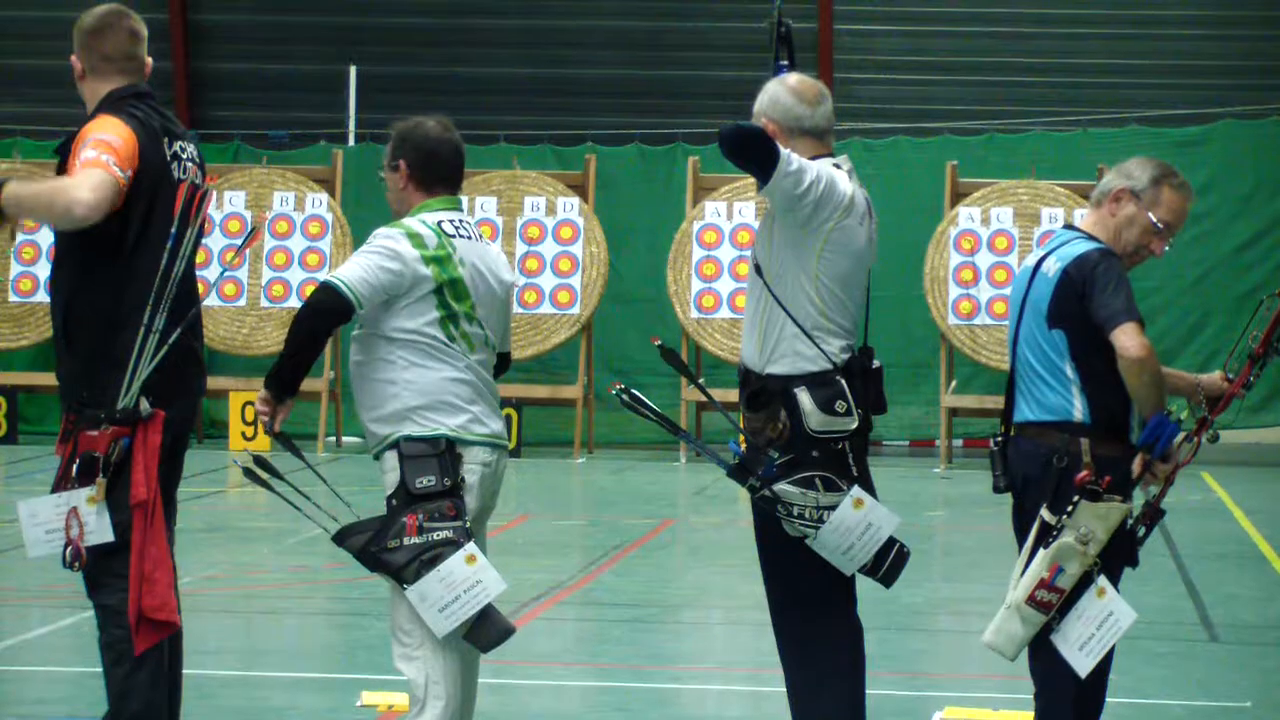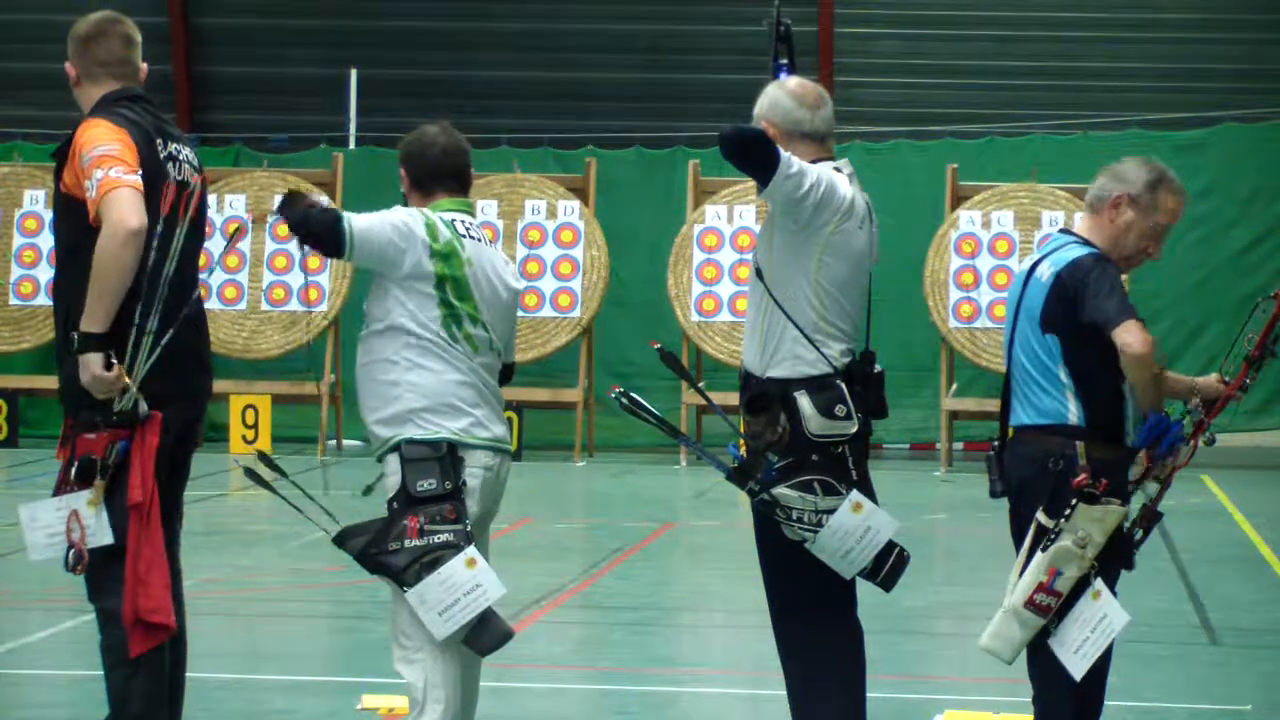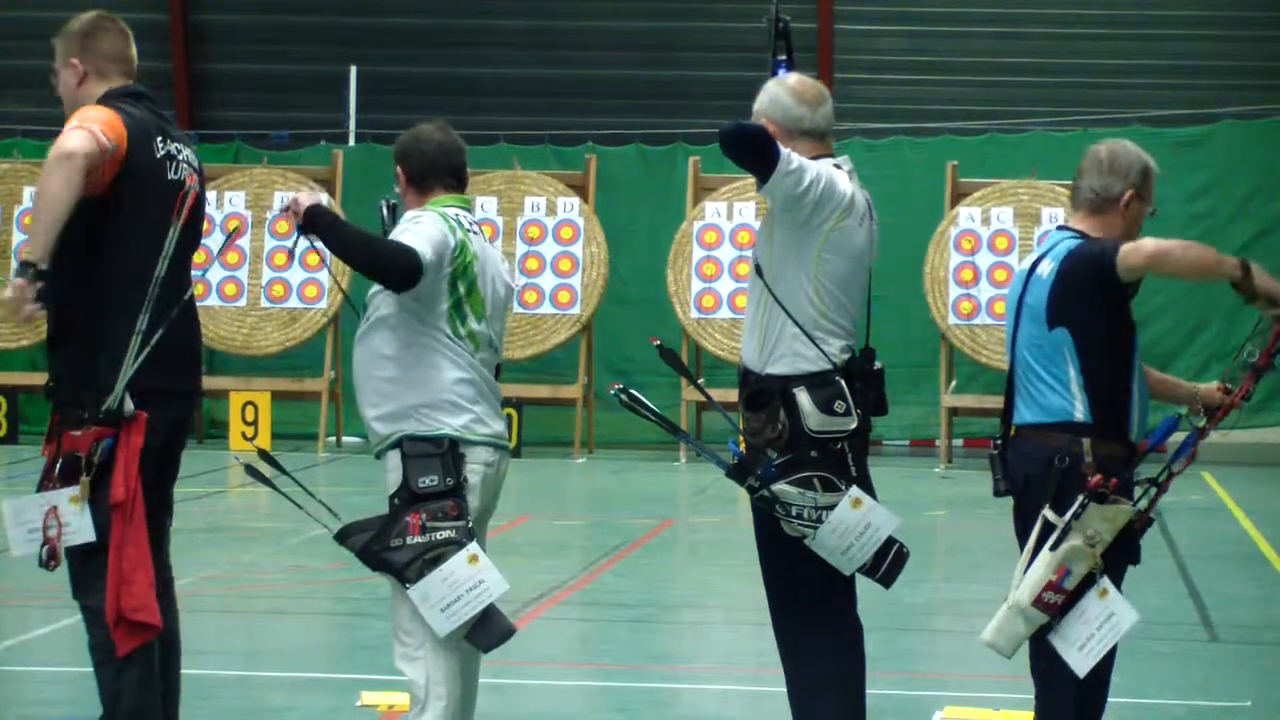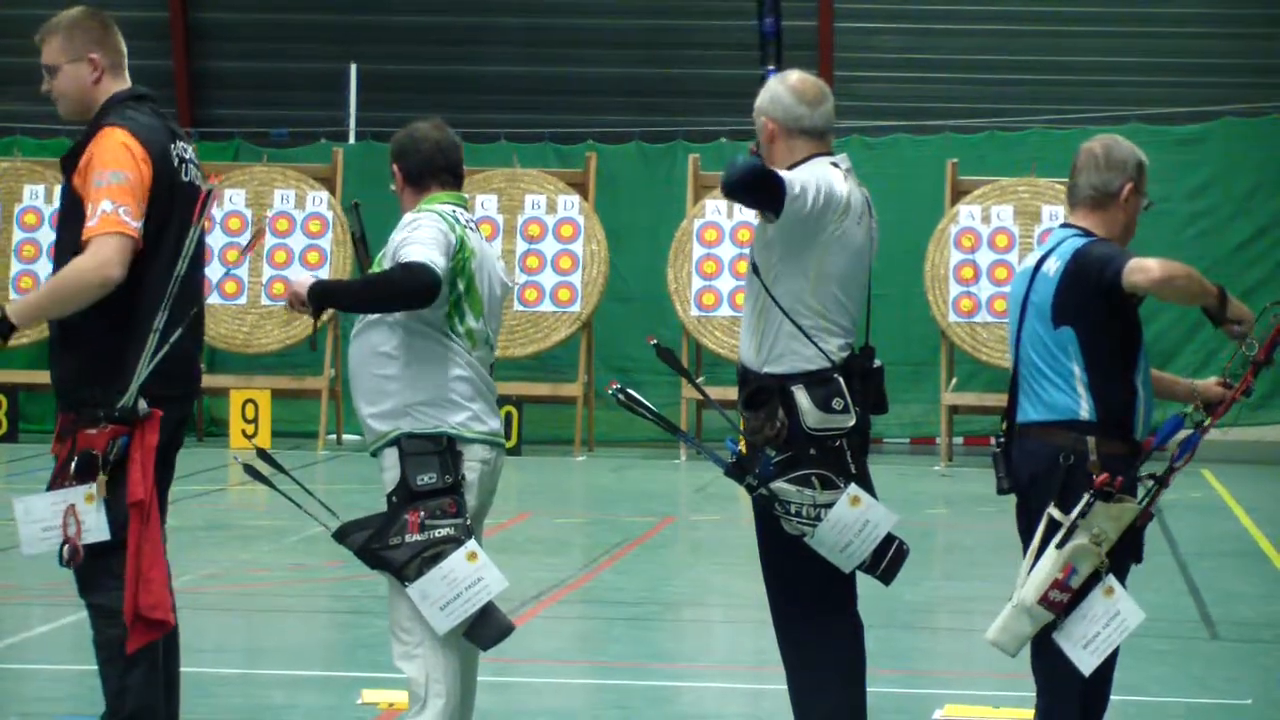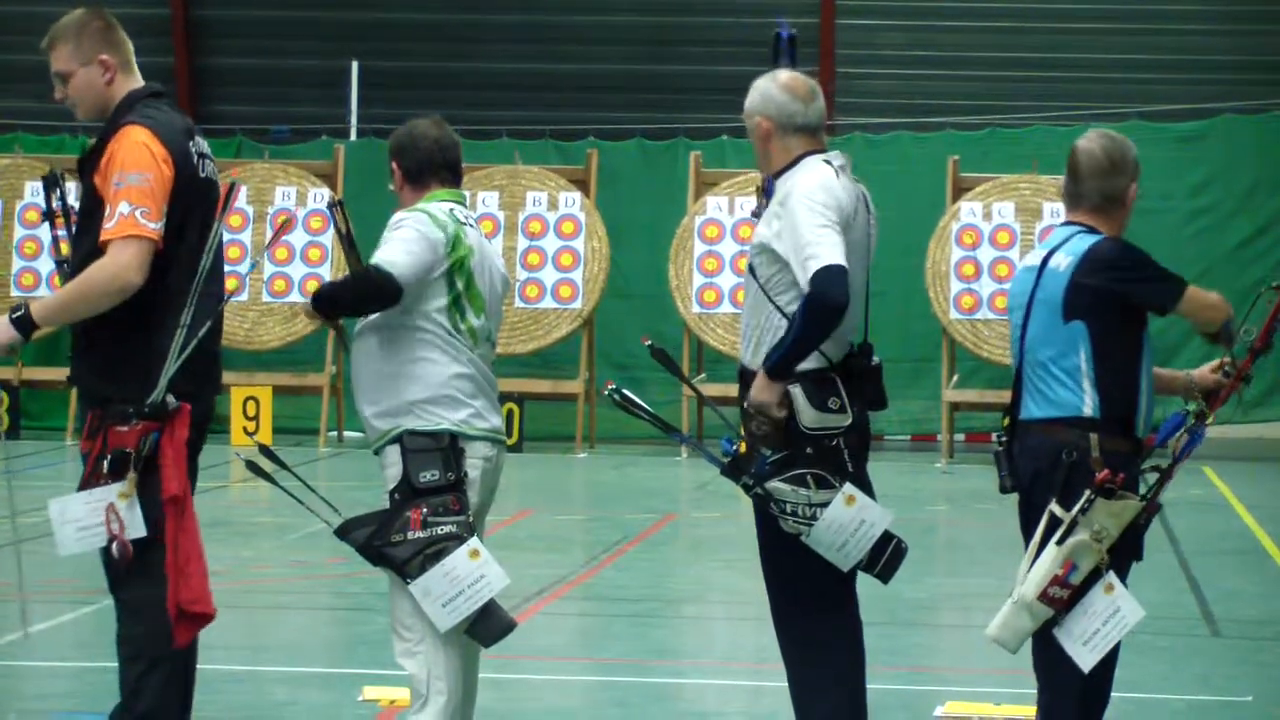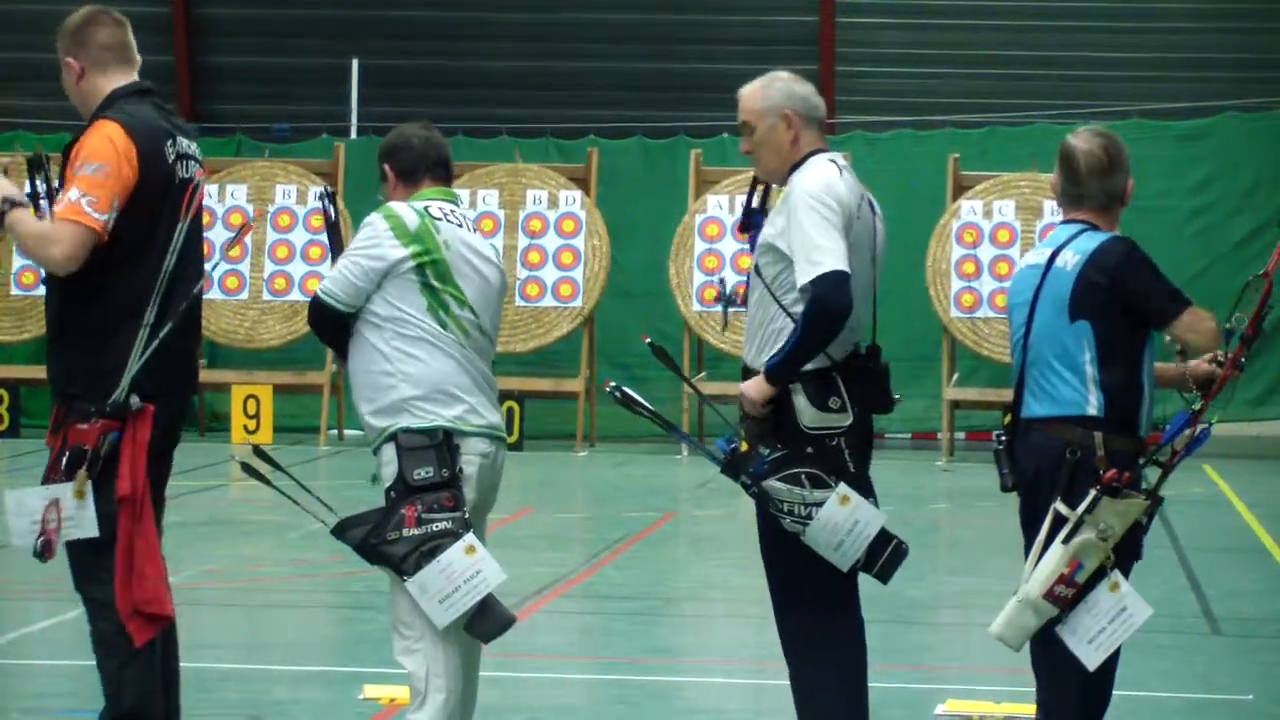
dt=0.7s
person 1, frame 1
left shoulder: (112, 130)
right shoulder: (174, 136)
left elbow: (83, 202)
left hip: (119, 385)
right hip: (165, 378)
left knee: (118, 568)
right knee: (145, 559)
person 1, frame 2
left shoulder: (100, 134)
right shoulder: (173, 141)
left elbow: (126, 225)
left wrist: (90, 340)
left hip: (123, 388)
right hip: (175, 381)
left knee: (120, 572)
right knee: (152, 564)
person 1, frame 3
left shoulder: (105, 121)
right shoulder: (173, 142)
left elbow: (70, 158)
left hip: (110, 389)
right hip: (162, 382)
left knee: (106, 572)
right knee: (142, 562)
person 1, frame 4
left shoulder: (117, 140)
right shoulder: (166, 136)
left elbow: (105, 265)
left hip: (117, 395)
right hip: (153, 385)
left knee: (113, 574)
right knee: (138, 565)
person 1, frame 5
left shoulder: (137, 139)
right shoulder: (179, 132)
left elbow: (126, 268)
right wrist: (84, 233)
left hip: (143, 394)
right hip: (166, 385)
left knee: (141, 570)
right knee: (155, 565)
person 1, frame 6
left shoulder: (110, 135)
right shoulder: (176, 135)
left elbow: (62, 251)
right wrist: (67, 197)
left hip: (110, 387)
right hip: (157, 379)
left knee: (108, 567)
right knee: (132, 559)
person 2, frame 1
left shoulder: (814, 187)
right shoulder: (840, 189)
left elbow: (736, 143)
left wrist: (765, 134)
left hip: (802, 415)
right hip: (813, 406)
left knee: (812, 596)
right knee: (809, 591)
person 2, frame 2
left shoulder: (817, 192)
right shoulder: (843, 193)
left elbow: (737, 143)
left wrist: (765, 139)
left hip: (803, 422)
right hip: (814, 412)
left knee: (813, 601)
right knee: (810, 597)
person 2, frame 3
left shoulder: (816, 188)
right shoulder: (843, 190)
left elbow: (737, 140)
left wrist: (765, 135)
left hip: (803, 420)
right hip: (816, 409)
left knee: (813, 598)
right knee: (810, 594)
person 2, frame 4
left shoulder: (816, 189)
right shoulder: (841, 186)
left elbow: (746, 181)
left wrist: (749, 170)
left hip: (802, 418)
right hip: (816, 408)
left knee: (812, 593)
right knee: (812, 590)
person 2, frame 5
left shoulder: (806, 188)
right shoulder: (840, 183)
left elbow: (827, 294)
left wrist: (772, 372)
left hip: (802, 412)
left knee: (808, 589)
right knee: (819, 588)
person 2, frame 6
left shoulder: (812, 185)
right shoulder: (844, 184)
left elbow: (829, 300)
left wrist: (771, 376)
left hip: (808, 415)
left knee: (810, 589)
right knee: (820, 586)
person 3, frame 1
left shoulder: (405, 241)
right shoulder: (489, 252)
left elbow: (323, 308)
left wrist: (279, 386)
right hip: (476, 450)
left knee: (425, 622)
person 3, frame 2
left shoulder: (414, 232)
right shoulder: (497, 259)
left elbow: (323, 228)
left wrist: (295, 202)
right hip: (480, 452)
left knee: (425, 622)
person 3, frame 3
left shoulder: (431, 224)
right shoulder: (487, 251)
left elbow: (400, 267)
left wrist: (316, 216)
right hip: (472, 446)
left knee: (427, 619)
person 3, frame 4
left shoulder: (429, 222)
right shoulder: (480, 244)
left elbow: (417, 284)
left wrist: (319, 291)
right hip: (465, 444)
left knee: (424, 614)
person 3, frame 5
left shoulder: (424, 221)
right shoulder: (480, 242)
left elbow: (373, 286)
left wrist: (323, 299)
right wrist: (360, 317)
right hip: (468, 442)
left knee: (424, 613)
person 3, frame 6
left shoulder: (394, 222)
right shoulder: (483, 246)
left elbow: (325, 314)
left wrist: (362, 345)
right hip: (477, 441)
left knee: (424, 612)
person 4, frame 1
left shoulder: (1049, 256)
right shoulder: (1094, 263)
right elbow: (1133, 352)
left wrist: (1195, 386)
left hip: (1042, 458)
right hip: (1078, 465)
left knee: (1058, 611)
person 4, frame 2
left shoulder: (1049, 260)
right shoulder: (1088, 268)
right elbow: (1135, 348)
left wrist: (1193, 388)
right wrist: (1157, 420)
left hip: (1044, 463)
right hip: (1074, 470)
left knee: (1058, 615)
person 4, frame 3
left shoulder: (1052, 259)
right shoulder: (1082, 260)
right elbow: (1151, 255)
left wrist: (1192, 395)
left hip: (1051, 462)
right hip: (1079, 468)
left knee: (1066, 613)
person 4, frame 4
left shoulder: (1048, 259)
right shoulder: (1088, 259)
right elbow: (1156, 274)
left wrist: (1191, 390)
right wrist: (1221, 302)
left hip: (1051, 458)
right hip: (1082, 465)
left knee: (1066, 612)
person 4, frame 5
left shoulder: (1035, 263)
right shoulder: (1106, 257)
right elbow: (1210, 312)
left wrist: (1187, 382)
right wrist: (1219, 318)
left hip: (1044, 453)
right hip: (1086, 461)
person 4, frame 6
left shoulder: (1032, 262)
right shoulder: (1112, 257)
right elbow: (1204, 334)
left wrist: (1181, 375)
right wrist: (1191, 348)
left hip: (1041, 450)
right hip: (1089, 458)
